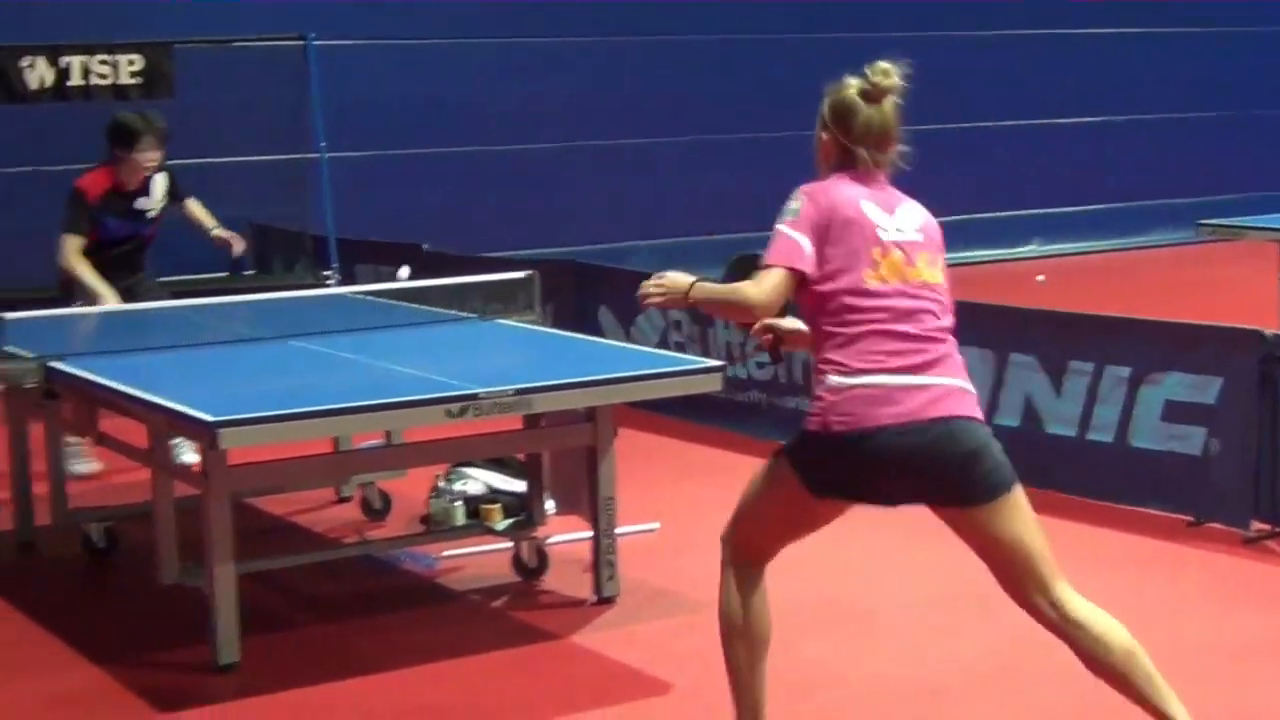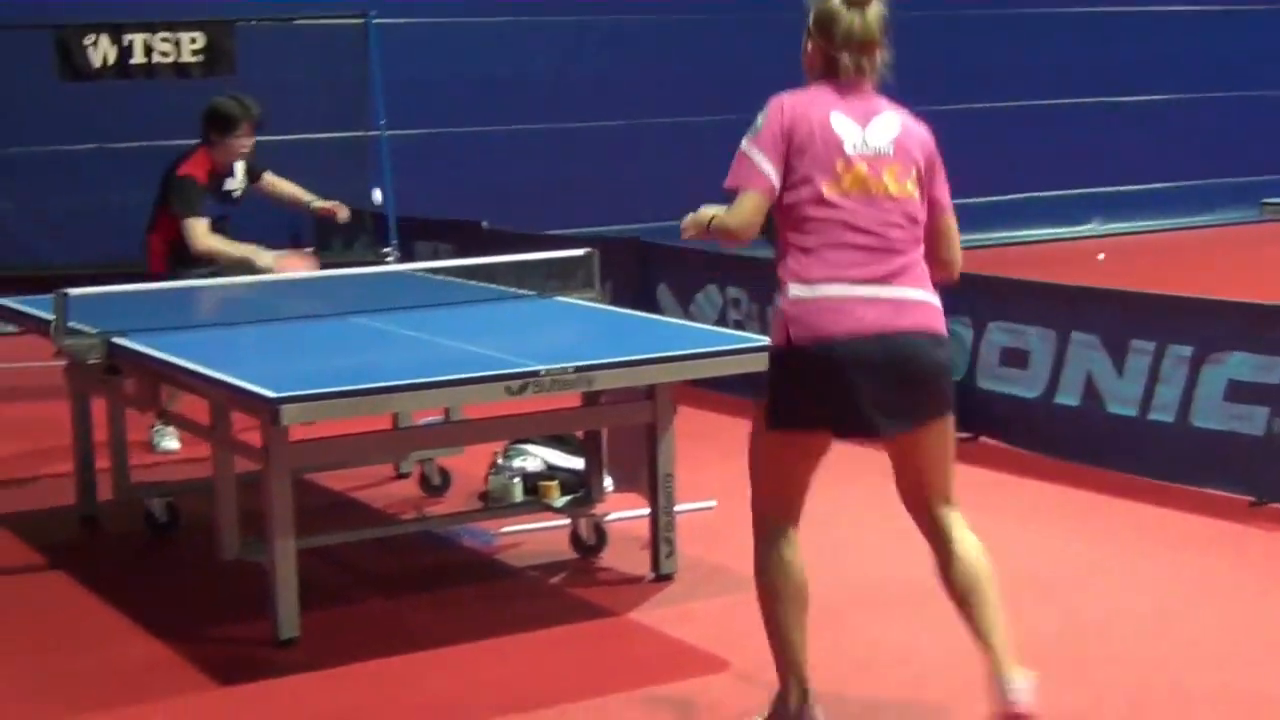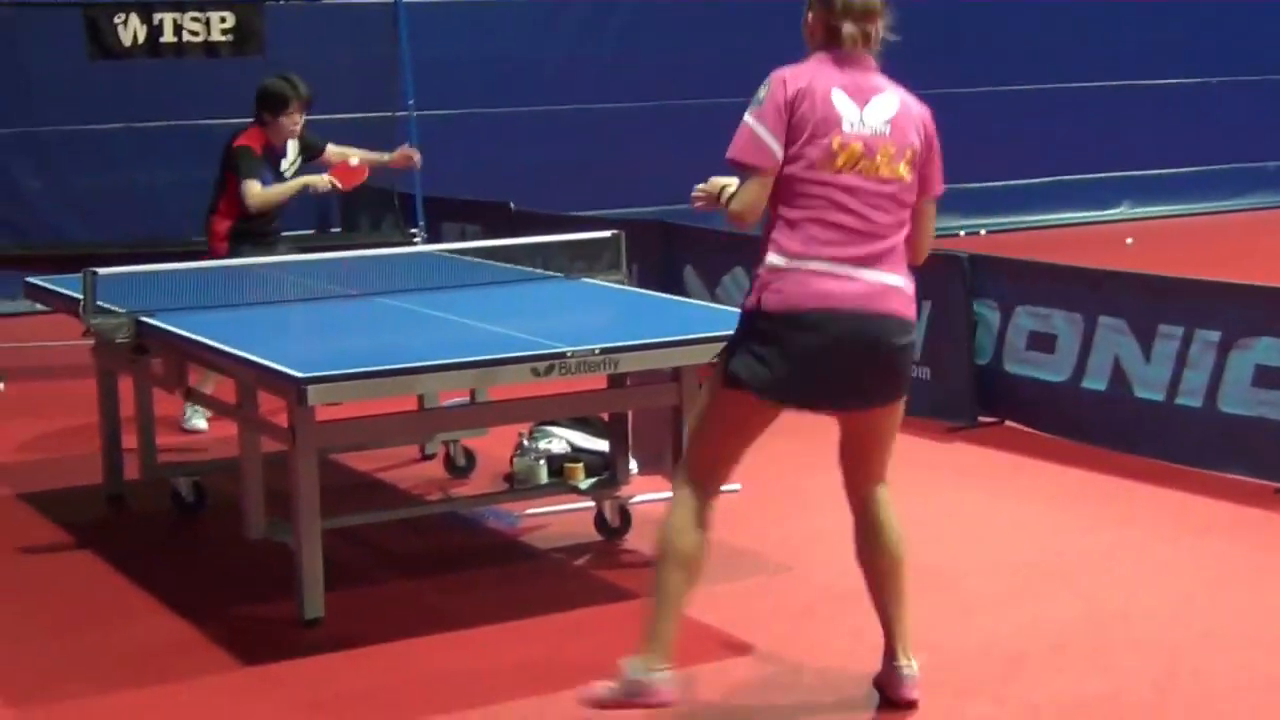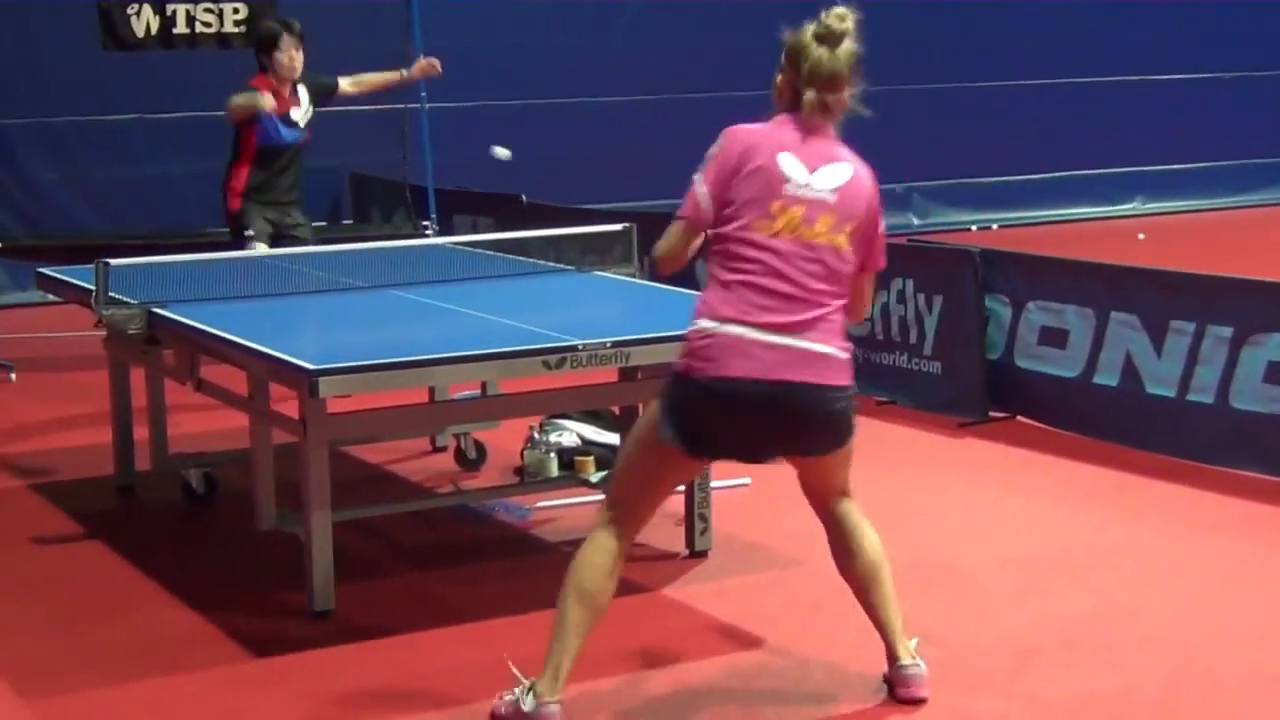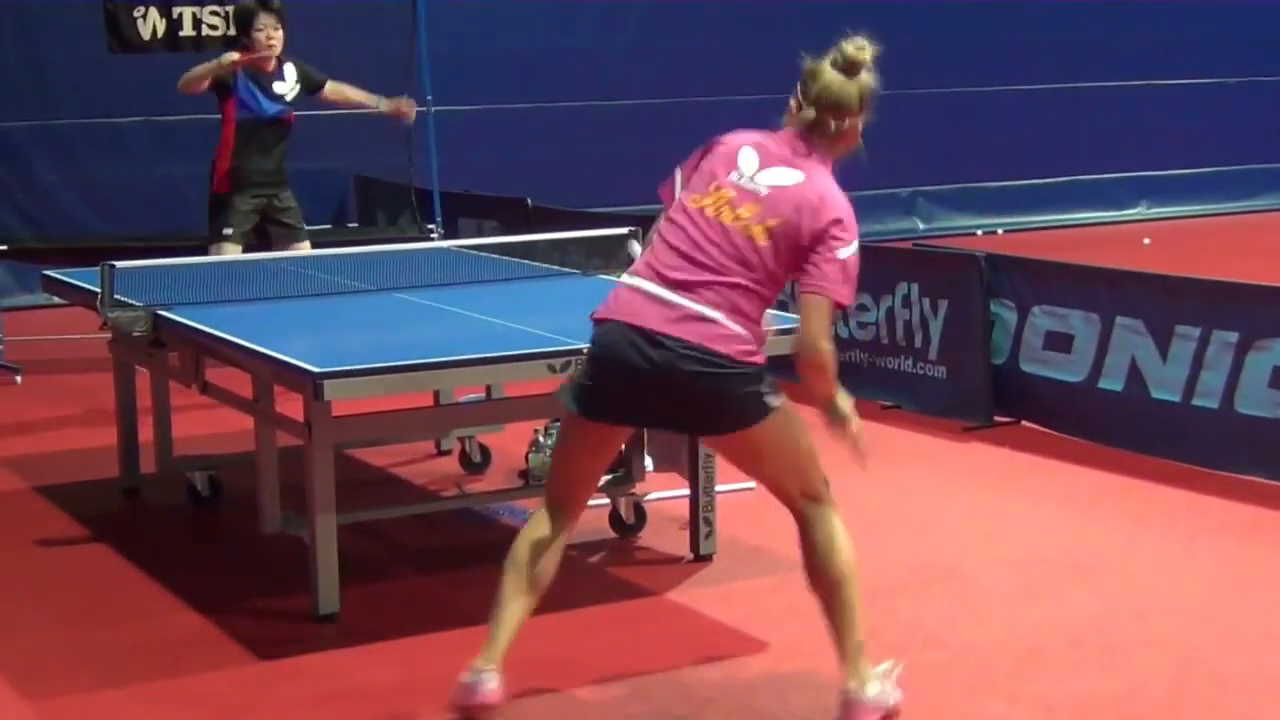
dt=0.2s
person 1, frame 1
left shoulder: (818, 200)
right shoulder: (919, 221)
left elbow: (761, 298)
left wrist: (693, 290)
left hip: (854, 429)
right hip: (953, 428)
left knee: (742, 554)
right knee: (1050, 596)
person 1, frame 2
left shoulder: (787, 113)
right shoulder: (915, 134)
left elbow: (743, 229)
right elbow: (945, 259)
left wrist: (711, 219)
left hip: (819, 340)
right hip: (915, 338)
left knee: (774, 525)
right knee: (939, 515)
person 1, frame 3
left shoulder: (791, 85)
right shoulder: (917, 114)
left elbow: (749, 207)
left wrist: (720, 195)
left hip: (793, 319)
right hip: (887, 325)
left knee: (693, 485)
right knee: (870, 493)
left ankle: (652, 666)
right ankle: (900, 667)
person 1, frame 4
left shoulder: (739, 144)
right shoulder: (863, 183)
left elbow: (675, 253)
left wrist: (731, 255)
left hip: (719, 376)
right hip: (817, 386)
left knee: (616, 523)
right knee: (837, 504)
right ankle: (902, 662)
person 1, frame 5
left shoulder: (731, 145)
right shoulder: (830, 206)
right elbow: (817, 345)
right wrist: (838, 406)
left hip: (625, 332)
right hip: (710, 359)
left knee: (554, 510)
right knee: (815, 503)
person 2, frame 1
left shoulder: (160, 177)
right shoulder: (88, 189)
left elbow: (187, 203)
right elbow: (68, 255)
left wrist: (216, 231)
right wrist: (102, 293)
left hip: (134, 275)
right hip: (89, 280)
left ankle: (176, 437)
right ankle: (75, 443)
person 2, frame 2
left shoulder: (237, 158)
right shoulder: (189, 174)
left elbow: (268, 181)
right elbow: (198, 241)
left wrist: (315, 203)
right wrist: (256, 254)
left hip: (213, 259)
right hip: (174, 260)
right ankle: (163, 423)
person 2, frame 3
left shoulder: (294, 139)
right shoulder: (245, 148)
left elbow: (335, 153)
right elbow: (254, 201)
left wrist: (387, 159)
right wrist: (304, 182)
left hip: (268, 240)
right hip: (235, 241)
right ankle: (196, 400)
person 2, frame 4
left shoulder: (304, 88)
right shoulder: (254, 92)
left elbow: (353, 85)
right elbow: (233, 109)
left wrist: (407, 74)
right wrist: (256, 102)
left hip: (286, 204)
right hip: (250, 202)
person 2, frame 5
left shoulder: (293, 70)
right shoulder: (232, 74)
left elbow: (335, 91)
right elbow: (185, 86)
left wrist: (383, 105)
right wrist: (217, 65)
left hip: (276, 187)
right hip: (235, 188)
